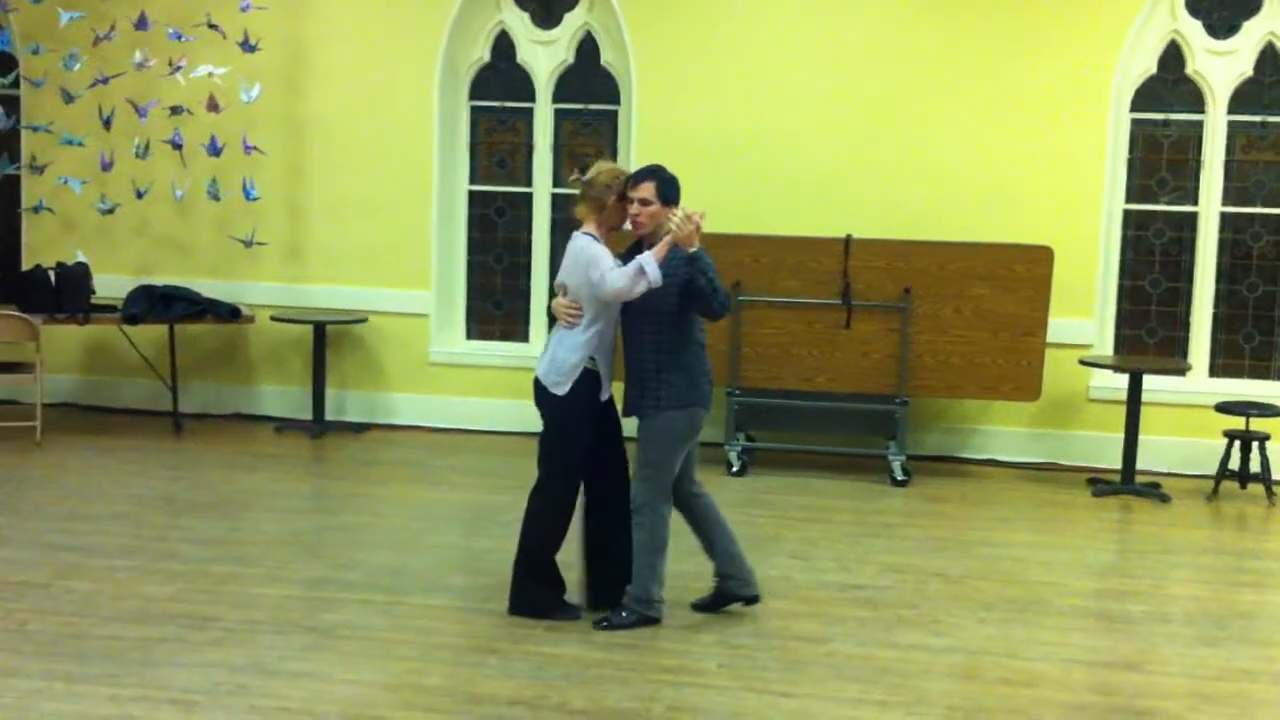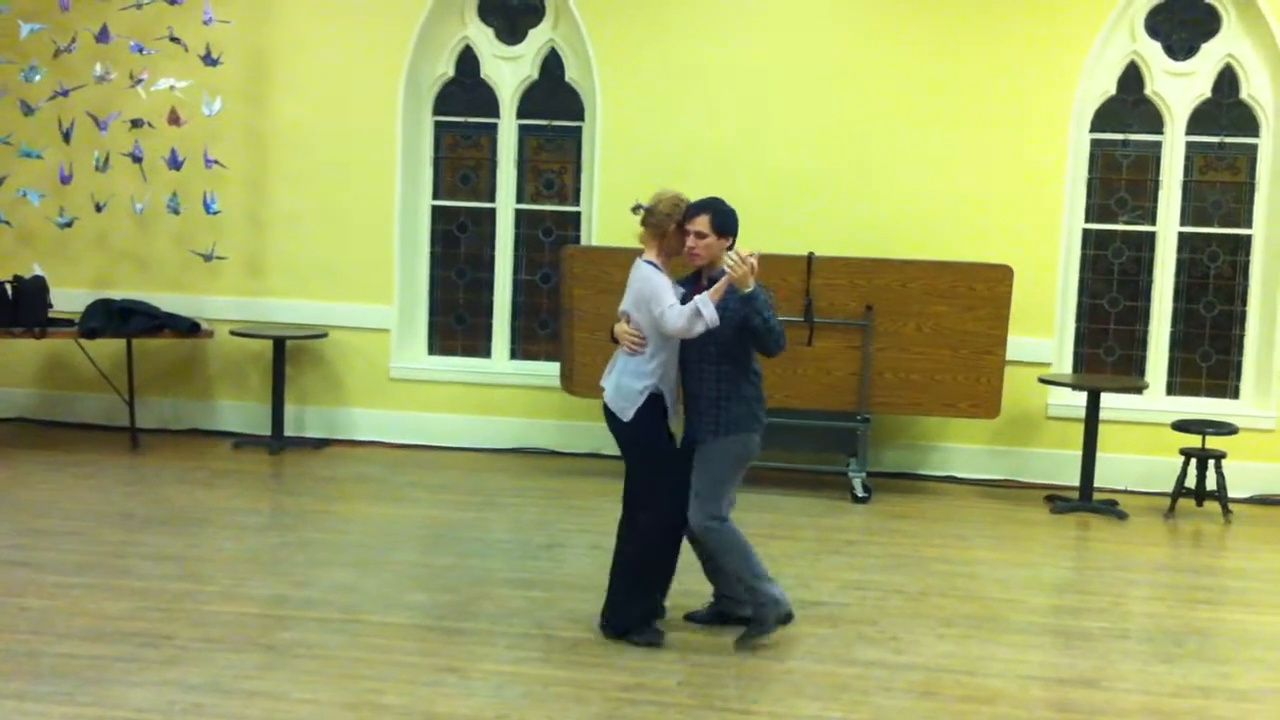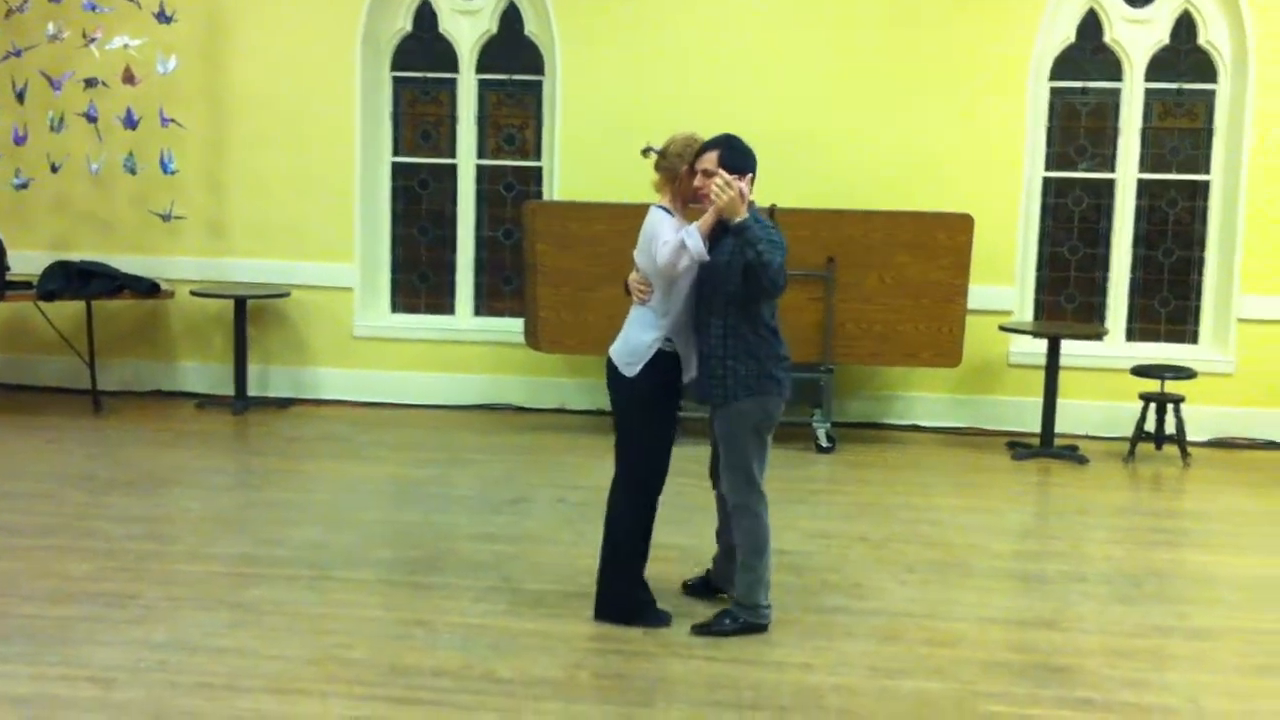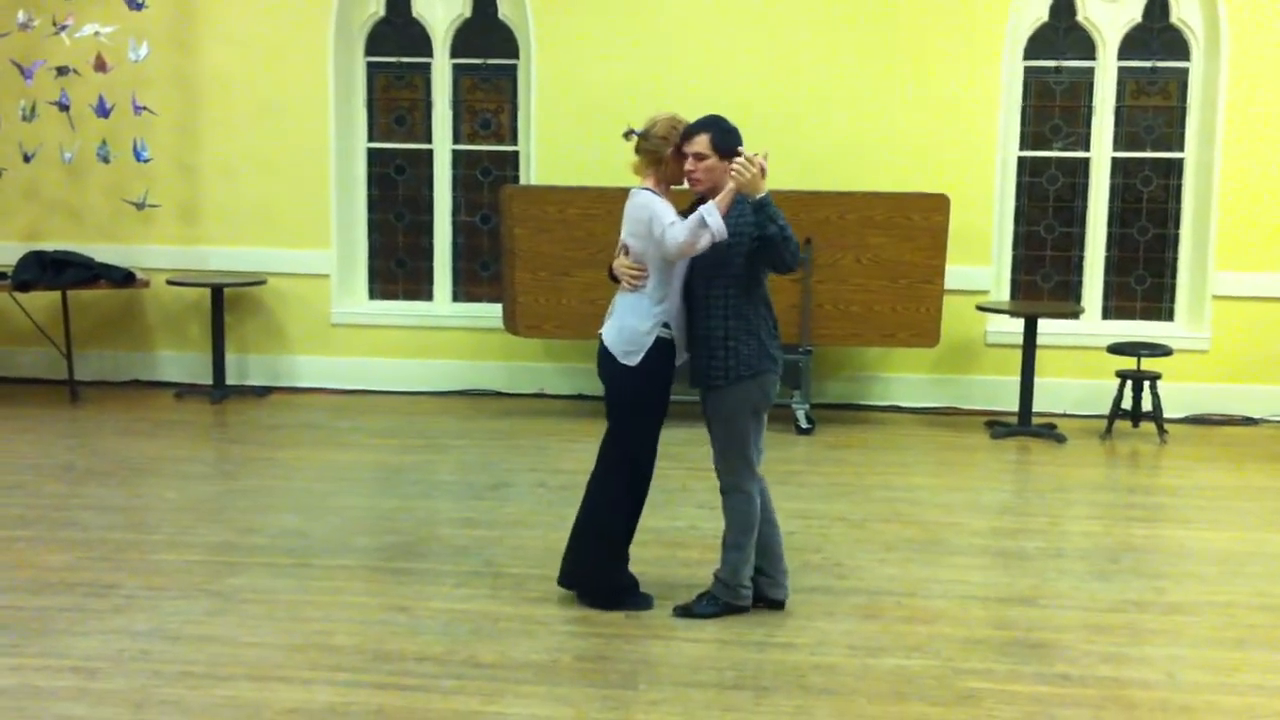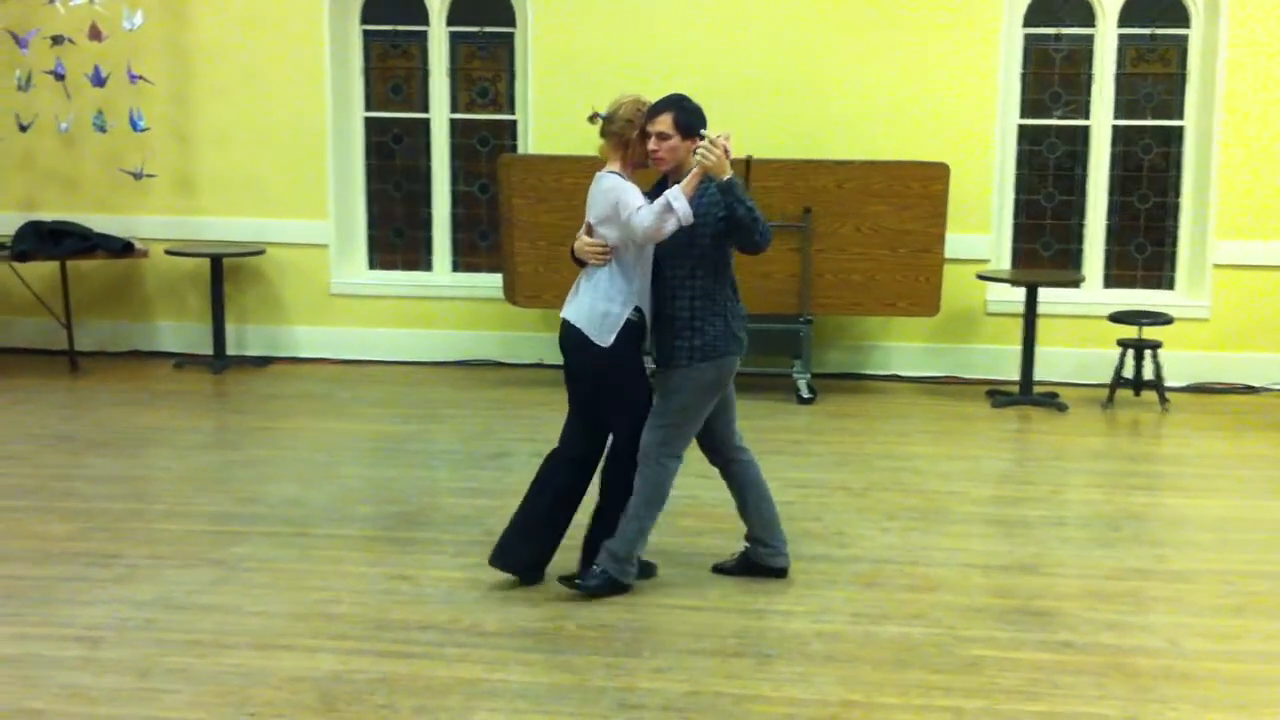
dt=1s
person 1, frame 1
left shoulder: (685, 260)
right shoulder: (628, 260)
left elbow: (717, 309)
left wrist: (691, 250)
right wrist: (560, 304)
left hip: (677, 396)
right hip: (656, 395)
left knee: (648, 496)
right knee: (684, 489)
left ankle: (643, 602)
right ankle: (736, 579)
person 1, frame 2
left shoulder: (743, 292)
right shoulder: (684, 288)
left elbow: (773, 345)
right elbow: (649, 326)
left wrist: (748, 290)
right wrist: (621, 329)
left hip: (733, 424)
right hip: (699, 422)
left knee: (708, 517)
right knee: (691, 515)
left ankle: (769, 604)
right ankle: (733, 601)
person 1, frame 3
left shoulder: (759, 233)
right shoulder: (714, 234)
left elbow: (772, 283)
left wrist: (739, 218)
right wrist: (638, 279)
left hip: (752, 384)
right hip: (726, 381)
left knee: (743, 493)
right knee: (727, 483)
left ankle: (750, 607)
right ankle: (728, 573)
person 1, frame 4
left shoulder: (748, 215)
right shoulder: (692, 217)
left elbow: (787, 261)
right elbow: (656, 266)
left wrist: (759, 197)
right wrist: (621, 264)
left hip: (746, 365)
right hip: (715, 366)
left knee: (737, 477)
right knee: (744, 475)
left ankle: (733, 589)
right ankle: (769, 583)
person 1, frame 5
left shoulder: (715, 195)
right shoulder: (654, 197)
left elbow: (757, 241)
left wrist: (726, 179)
right wrist: (583, 246)
left hip: (707, 345)
right hip: (684, 345)
left knee: (658, 450)
right knee: (727, 449)
left ankle: (618, 563)
right ankle: (769, 551)
person 2, frame 1
left shoulder: (589, 247)
right shoulder: (588, 250)
right elbow: (619, 287)
right wrist: (667, 243)
left hip: (588, 383)
right hip: (568, 385)
left knee: (610, 483)
right knee: (558, 485)
left ankle: (609, 585)
right ankle: (533, 593)
person 2, frame 2
left shoulder: (649, 272)
right shoulder: (651, 277)
right elbow: (678, 323)
right wrist: (725, 283)
left hip: (638, 401)
right hip: (638, 404)
left knee: (645, 503)
right knee: (666, 506)
left ankle: (630, 605)
right ankle: (626, 614)
person 2, frame 3
left shoulder: (673, 220)
right shoulder: (662, 221)
right elbow: (672, 260)
right wrist: (715, 213)
left hip: (659, 364)
right hip: (642, 367)
left knee: (646, 477)
right knee: (637, 478)
left ankle: (623, 589)
right ankle: (622, 600)
person 2, frame 4
left shoulder: (645, 201)
right shoulder: (651, 206)
right elbow: (682, 241)
right wrist: (731, 188)
left hip: (632, 348)
right hip: (640, 353)
left knee: (620, 461)
right knee: (629, 466)
left ankle: (586, 570)
right ankle: (605, 584)
person 2, frame 5
left shoulder: (608, 184)
right shoulder: (617, 189)
right elbow: (649, 226)
right wrist: (697, 174)
left hip: (587, 330)
right hip: (606, 335)
left knee: (581, 443)
right knee: (632, 440)
left ankle: (523, 548)
right ankle: (606, 554)
